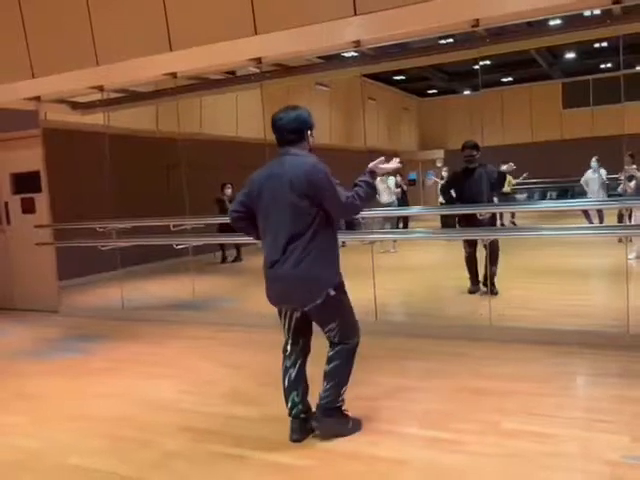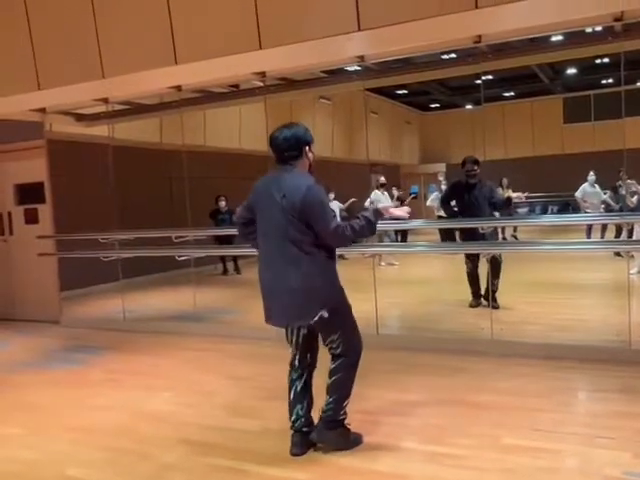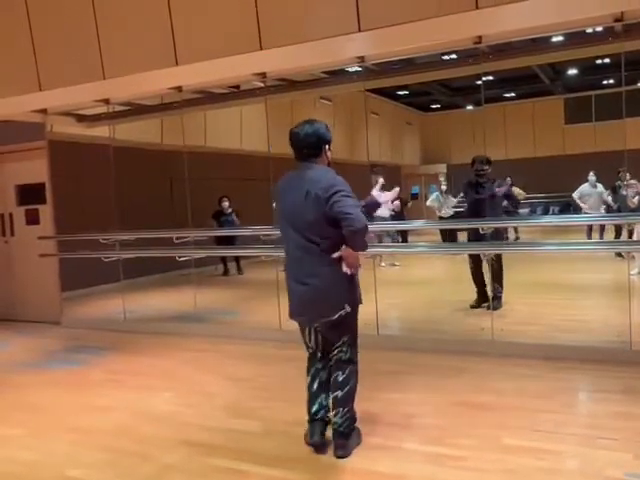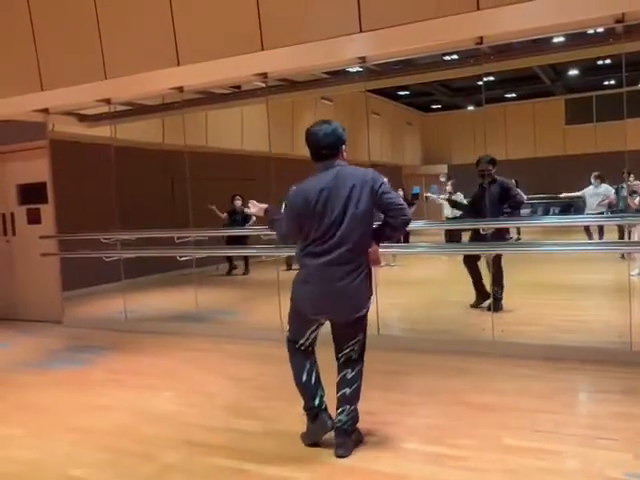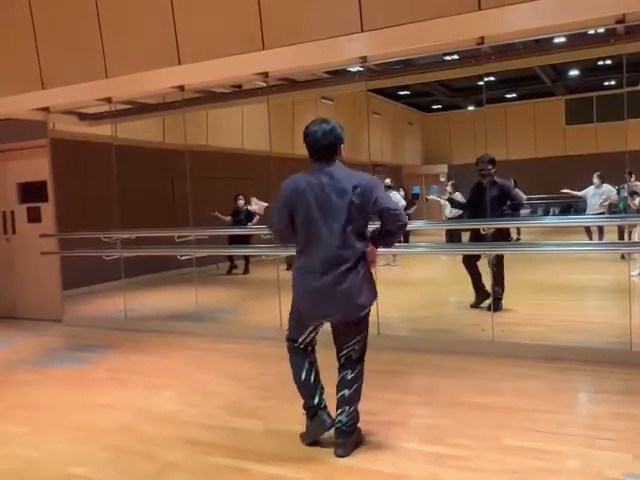
dt=1s
person 1, frame 1
left shoulder: (260, 177)
right shoulder: (311, 168)
left elbow: (238, 215)
right elbow: (346, 208)
right wrist: (371, 176)
left hip: (279, 279)
right hip: (317, 276)
left knee: (294, 348)
right knee: (344, 340)
left ankle: (299, 419)
right ankle: (329, 414)
person 1, frame 2
left shoulder: (261, 188)
right shoulder: (306, 188)
left elbow: (244, 224)
right elbow: (335, 235)
right wrist: (376, 214)
left hip: (280, 294)
right hip: (315, 291)
left knee: (301, 359)
right knee: (346, 352)
left ankle: (301, 433)
right ankle: (331, 427)
person 1, frame 3
left shoulder: (283, 186)
right shoulder: (330, 183)
right elbow: (355, 224)
left wrist: (373, 201)
right wrist: (354, 249)
left hip: (301, 292)
right hip: (334, 290)
left knee: (316, 359)
right knee: (344, 362)
left ankle: (317, 428)
right ankle: (343, 435)
person 1, frame 4
left shoulder: (300, 193)
right shoulder: (368, 179)
left elbow: (289, 234)
right elbow: (401, 215)
left wrist: (267, 212)
right wrist: (375, 239)
left hip: (311, 289)
right hip: (353, 290)
left knee: (299, 348)
right knee: (350, 359)
left ankle: (317, 416)
right ankle: (345, 433)
person 1, frame 5
left shoulder: (293, 187)
right shoulder: (362, 183)
left elbow: (282, 233)
right elbow: (397, 220)
left wrist: (269, 211)
right wrist: (374, 242)
left hip: (310, 291)
right hip: (353, 291)
left knee: (299, 348)
right knee: (351, 360)
left ankle: (317, 415)
right ankle: (346, 433)
person 2, frame 1
left shoulder: (488, 170)
right shoulder: (458, 175)
left elbow: (496, 189)
right elbow: (444, 190)
right wrist: (454, 203)
left hip: (486, 216)
right hip: (467, 218)
left knee: (492, 248)
right knee: (469, 251)
left ankle: (489, 281)
right ankle: (474, 282)
person 2, frame 2
left shoulder: (488, 186)
right shoulder: (457, 187)
left elbow: (498, 205)
right elbow: (444, 202)
left wrist: (509, 199)
right wrist: (454, 215)
left hip: (488, 231)
right hip: (469, 233)
left knee: (495, 261)
right knee: (471, 266)
left ankle: (490, 294)
right ankle: (476, 296)
person 2, frame 3
left shoulder: (498, 185)
right shoulder: (469, 186)
left elbow: (512, 199)
right elbow: (472, 200)
right wrist: (494, 194)
left hip: (494, 231)
right hip: (475, 231)
left knee: (495, 264)
right knee: (474, 264)
left ankle: (497, 297)
right ankle: (482, 295)
person 2, frame 4
left shoulder: (503, 184)
right shoulder: (481, 188)
left elbow: (518, 200)
right elbow: (471, 208)
left wrist: (503, 213)
right wrist: (451, 201)
left hip: (497, 231)
right hip: (479, 231)
left knee: (494, 263)
right knee: (469, 259)
left ankle: (497, 298)
right ankle: (482, 293)
person 2, frame 5
left shoulder: (503, 185)
right shoulder: (477, 187)
left elbow: (517, 202)
right elbow: (469, 207)
left wrist: (503, 214)
right wrist: (451, 199)
left hip: (498, 232)
right hip: (479, 231)
left knee: (495, 263)
right knee: (468, 259)
left ankle: (497, 298)
right ankle: (481, 292)
